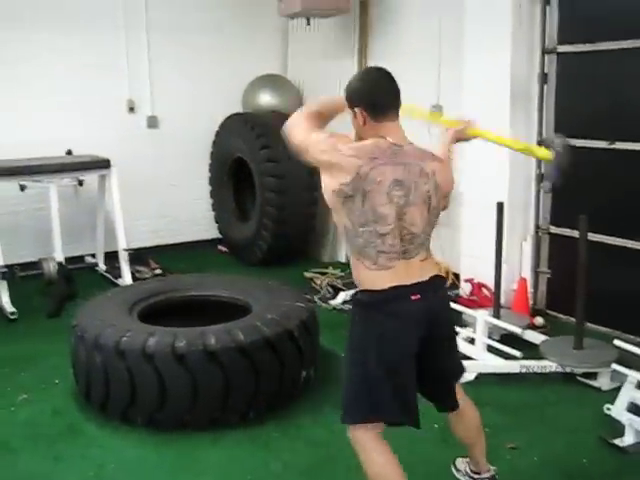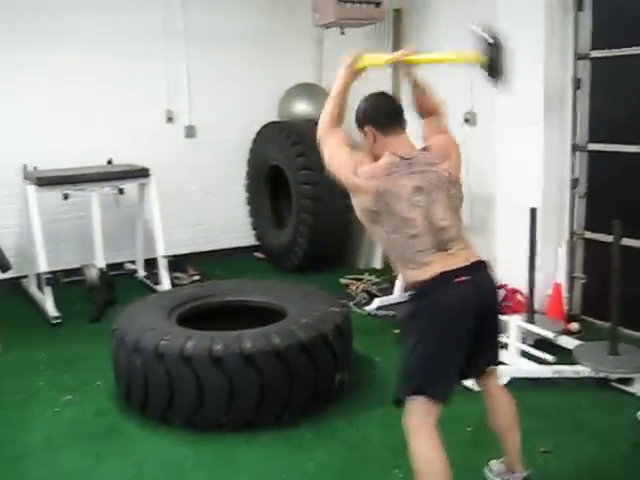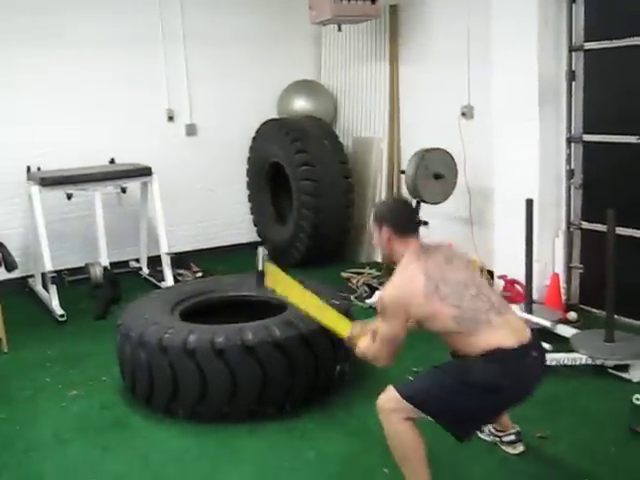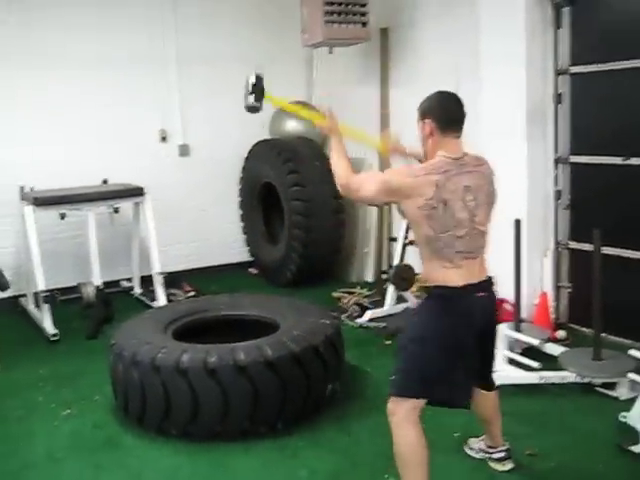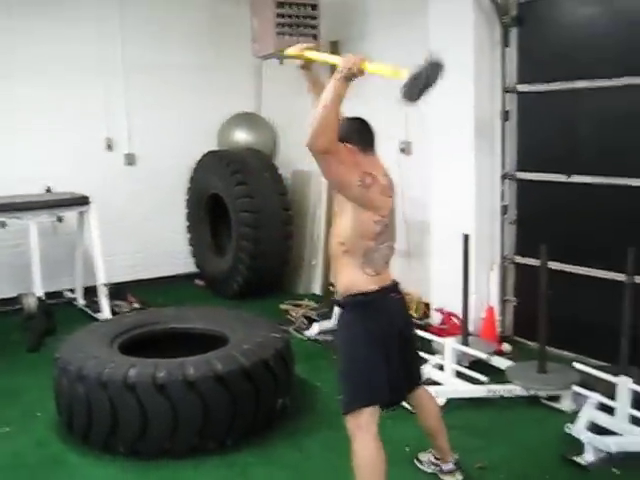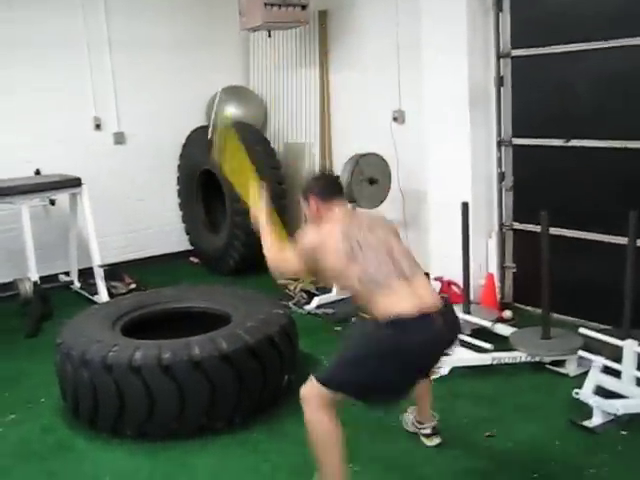
dt=0.4s
person 1, frame 1
left shoulder: (339, 160)
right shoulder: (436, 169)
left elbow: (295, 124)
left wrist: (337, 103)
right wrist: (448, 145)
left hip: (379, 309)
right hip: (432, 297)
left knee: (364, 432)
right knee: (452, 394)
person 1, frame 2
left shoulder: (362, 178)
right shoulder: (445, 158)
left elbow: (327, 133)
right elbow: (435, 113)
left wrist: (344, 77)
right wrist: (412, 75)
left hip: (439, 299)
right hip: (479, 282)
left knee: (419, 416)
right knee: (488, 378)
person 1, frame 3
left shoulder: (397, 291)
right shoulder: (450, 255)
left elbow: (384, 358)
left wrist: (362, 344)
right wrist: (384, 328)
left hip: (500, 368)
right hip: (530, 357)
left knee: (391, 409)
right ankle: (506, 433)
person 1, frame 4
left shoulder: (412, 179)
right shoulder: (482, 169)
left elbow: (347, 185)
left wrist: (334, 137)
right wrist: (404, 152)
left hip: (444, 304)
right hip: (483, 295)
left knee: (402, 410)
right knee: (479, 380)
right ankle: (496, 448)
person 1, frame 5
left shoulder: (370, 190)
right shoulder: (373, 180)
left elbow: (320, 142)
right elbow: (331, 135)
left wrist: (340, 78)
right wrist: (311, 71)
left hip: (363, 311)
right hip: (390, 301)
left knee: (361, 423)
right knee: (414, 387)
person 1, frame 6
left shoulder: (319, 235)
right shoulder: (379, 222)
left elbow: (278, 264)
left wrist: (261, 215)
left hip: (403, 333)
right hip: (442, 324)
left knee: (315, 398)
right ankle: (425, 423)
